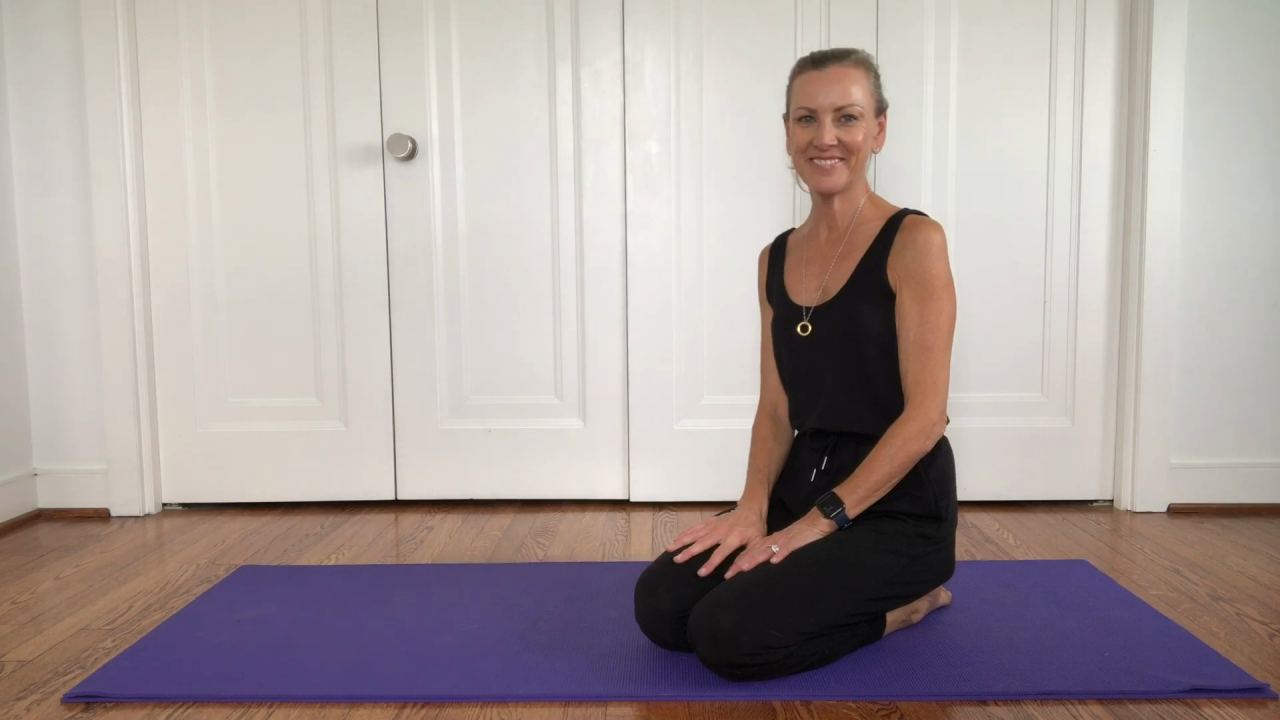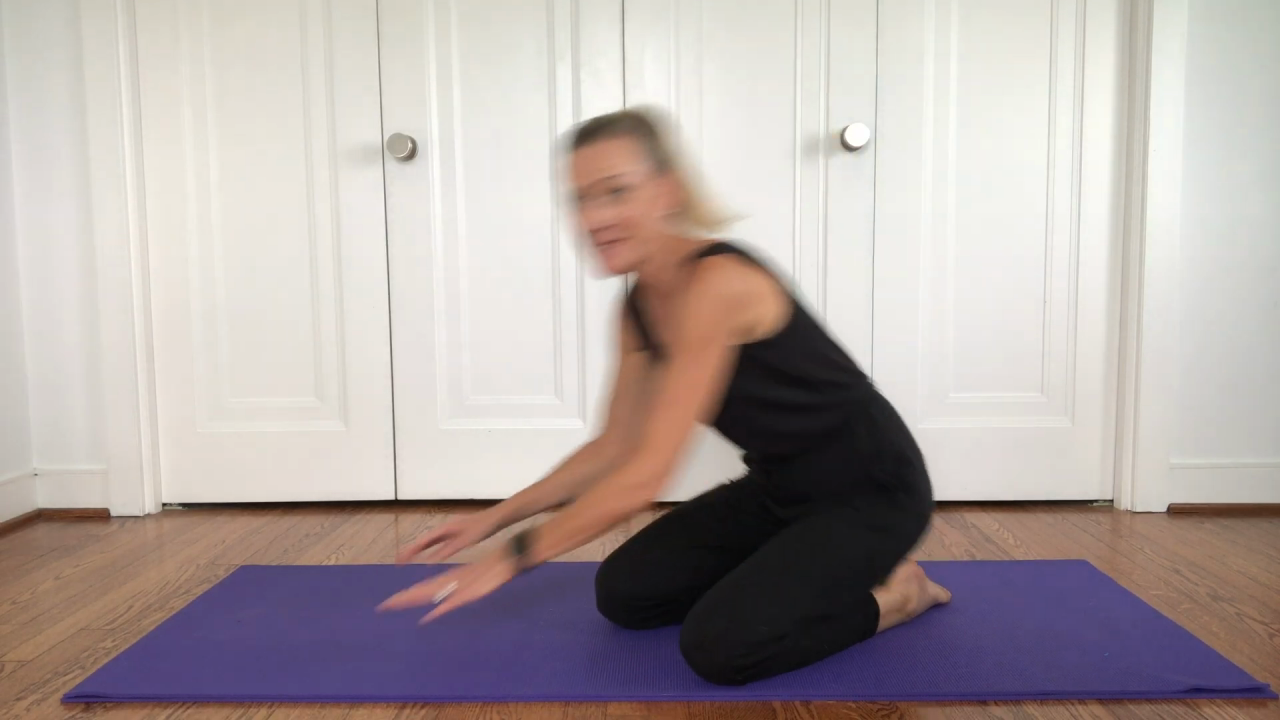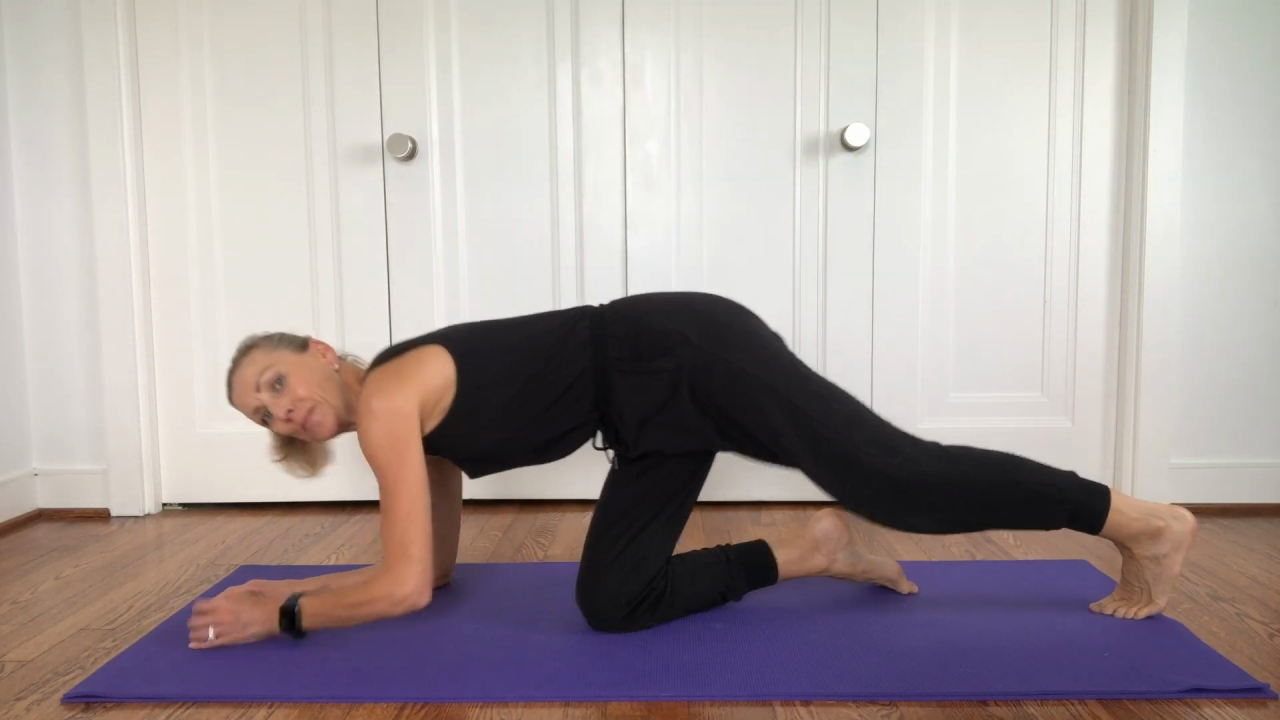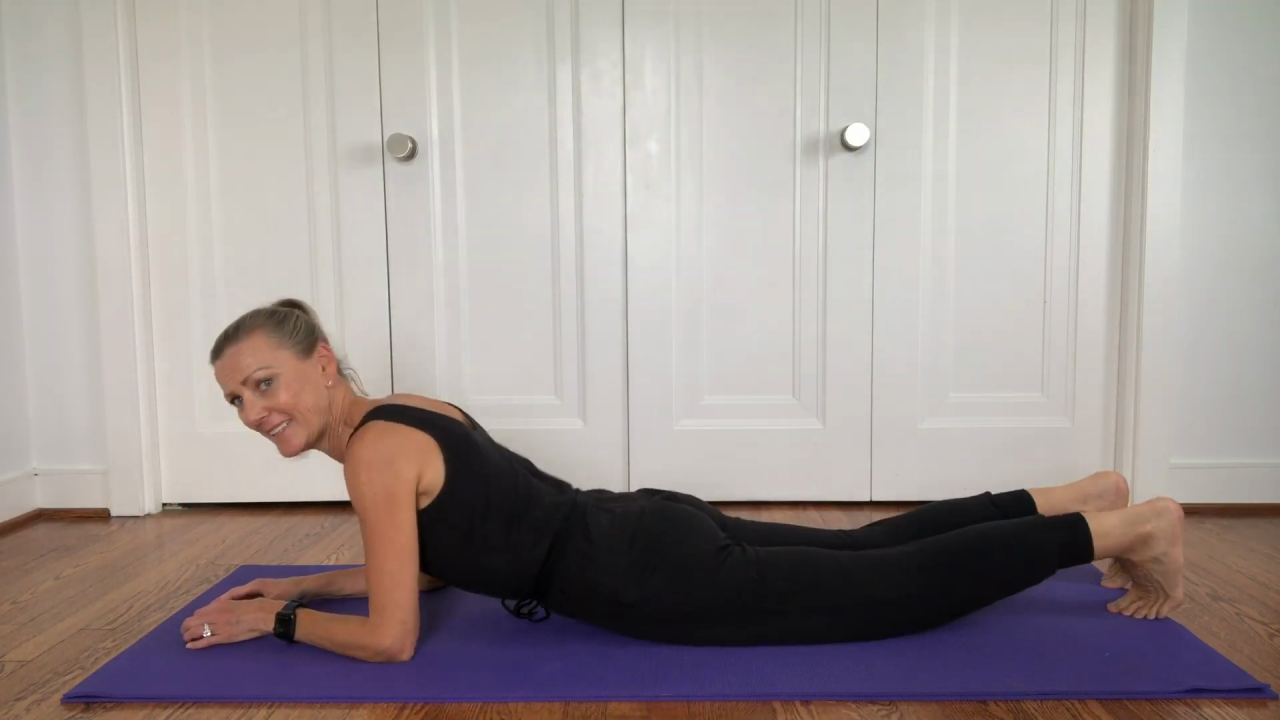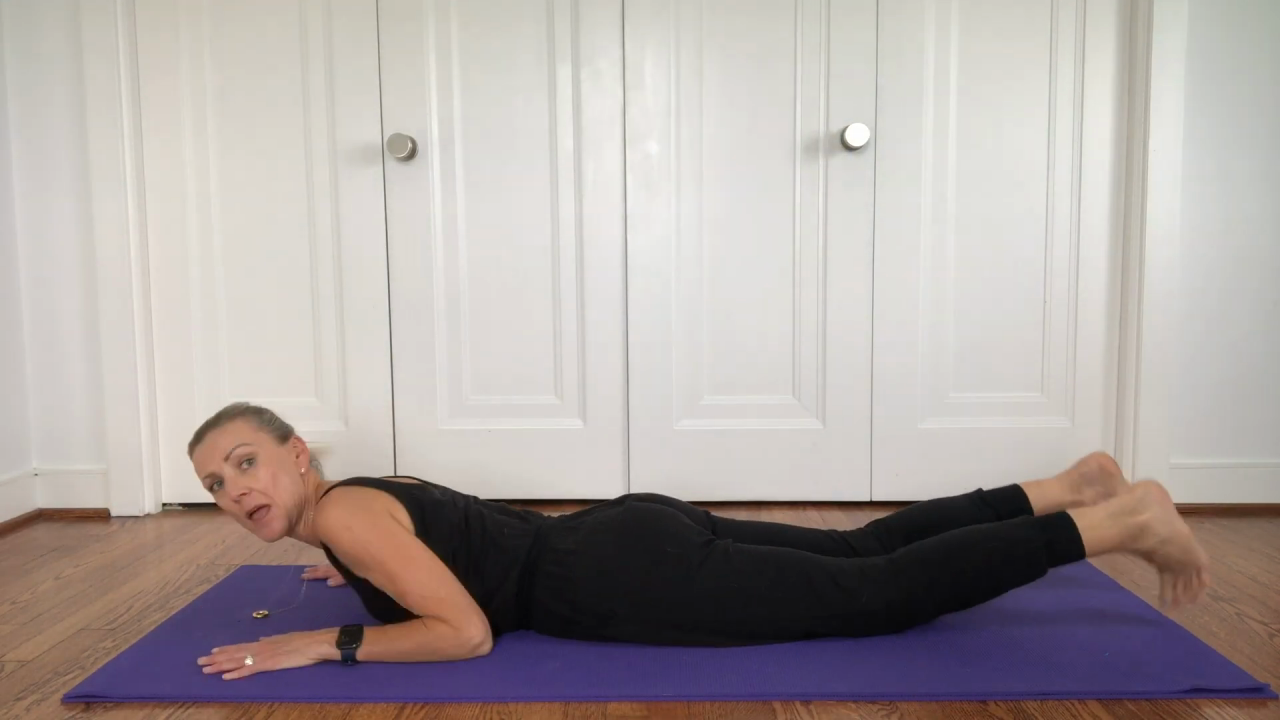
dt=1s
person 1, frame 1
left shoulder: (913, 241)
right shoulder: (776, 258)
left elbow: (924, 415)
right elbow: (776, 408)
left wrist: (823, 520)
right wrist: (754, 506)
left hip: (896, 505)
right hip: (804, 486)
left knee: (729, 634)
right knee: (661, 607)
left ankle: (903, 599)
right ankle: (851, 589)
person 1, frame 2
left shoulder: (717, 284)
right shoulder: (637, 309)
left elbow: (644, 477)
right elbow: (613, 451)
left wrist: (512, 558)
right wrist: (490, 521)
left hip: (867, 488)
right hip: (780, 487)
left knee: (717, 645)
right knee: (625, 593)
left ankle: (888, 595)
right ankle: (810, 577)
person 1, frame 3
left shoulder: (387, 394)
right shoulder: (419, 426)
left elbow: (408, 586)
right elbow: (426, 566)
left wrist: (280, 616)
right wrist: (293, 584)
left hip: (685, 353)
right hip: (660, 410)
left knee: (899, 479)
right knee: (612, 605)
left ankle: (1142, 520)
right ankle: (806, 552)
person 1, frame 4
left shoulder: (374, 449)
right shoulder: (402, 414)
left elbow: (391, 639)
right elbow: (432, 563)
left wrist: (274, 620)
right wrist: (302, 583)
left hip: (643, 581)
right hip: (649, 532)
left knee: (897, 589)
right knee: (867, 553)
left ankle: (1126, 528)
right ankle: (1074, 499)
person 1, frame 5
left shoulder: (340, 513)
right shoulder: (374, 500)
left elbow: (468, 631)
left wrist: (327, 642)
right wrist: (383, 573)
left hip: (627, 585)
right hip: (635, 540)
left knee: (883, 593)
right knee: (865, 553)
left ankle: (1116, 524)
right ankle: (1064, 489)
